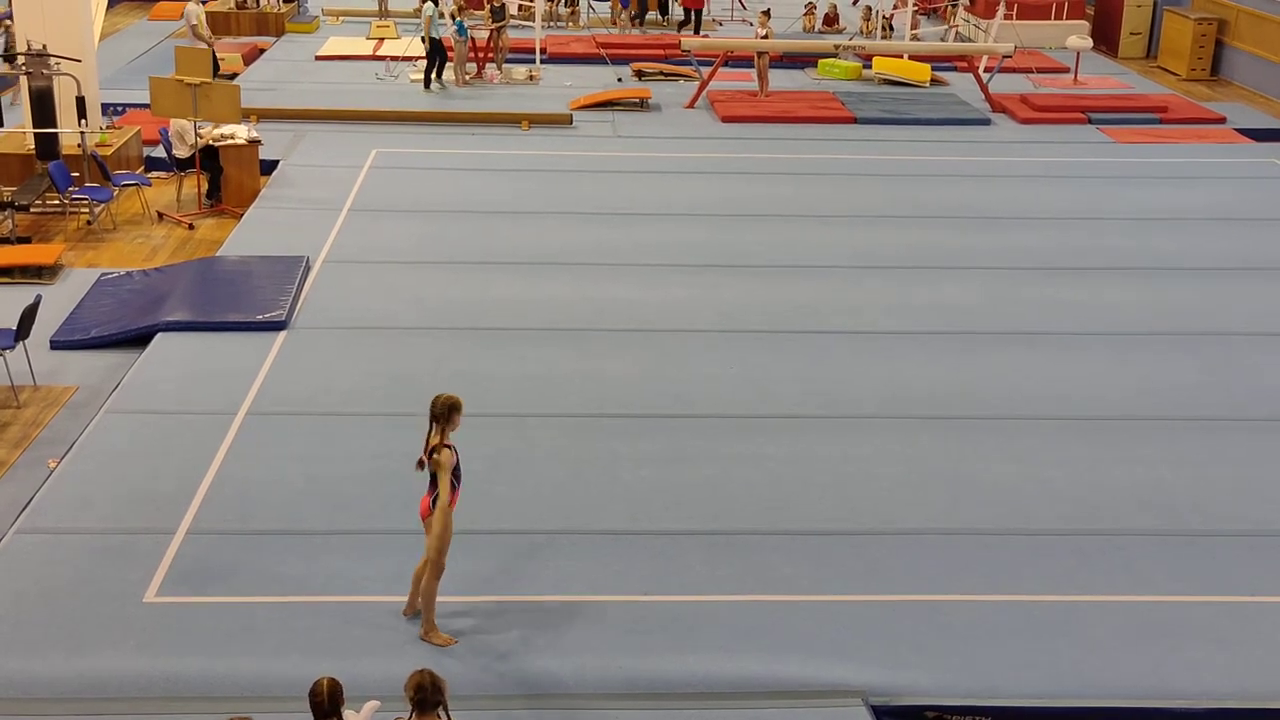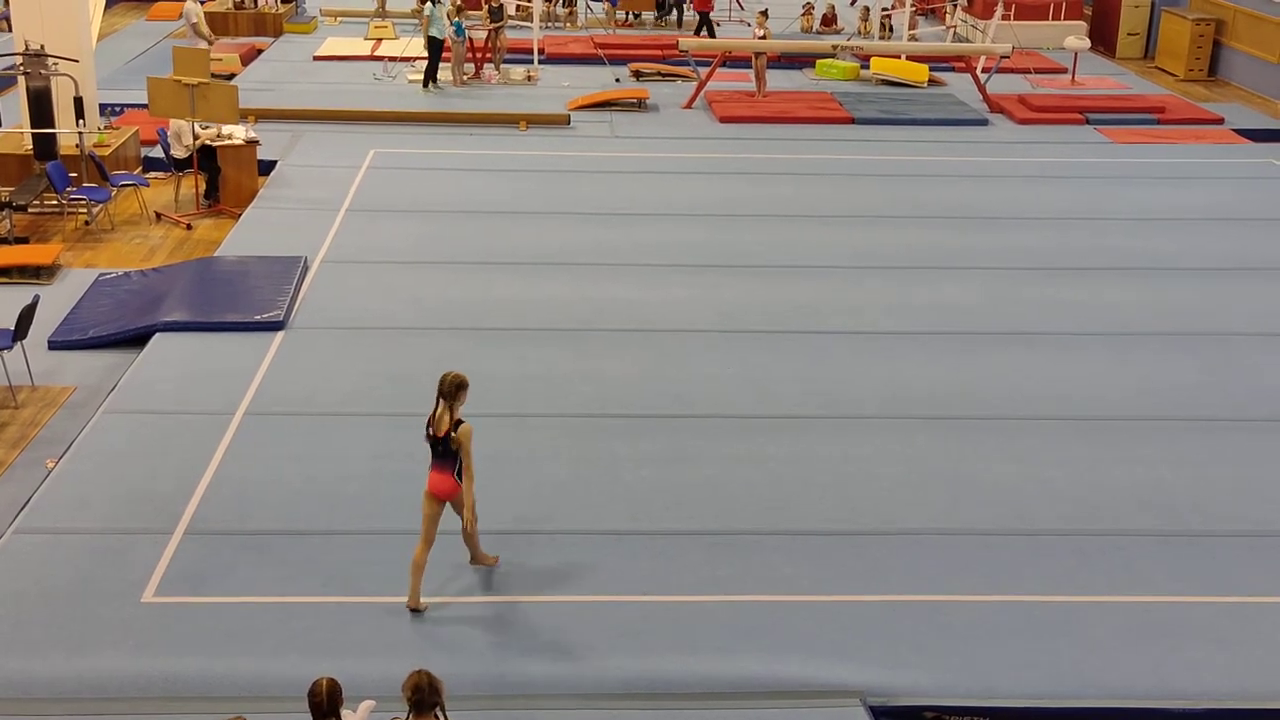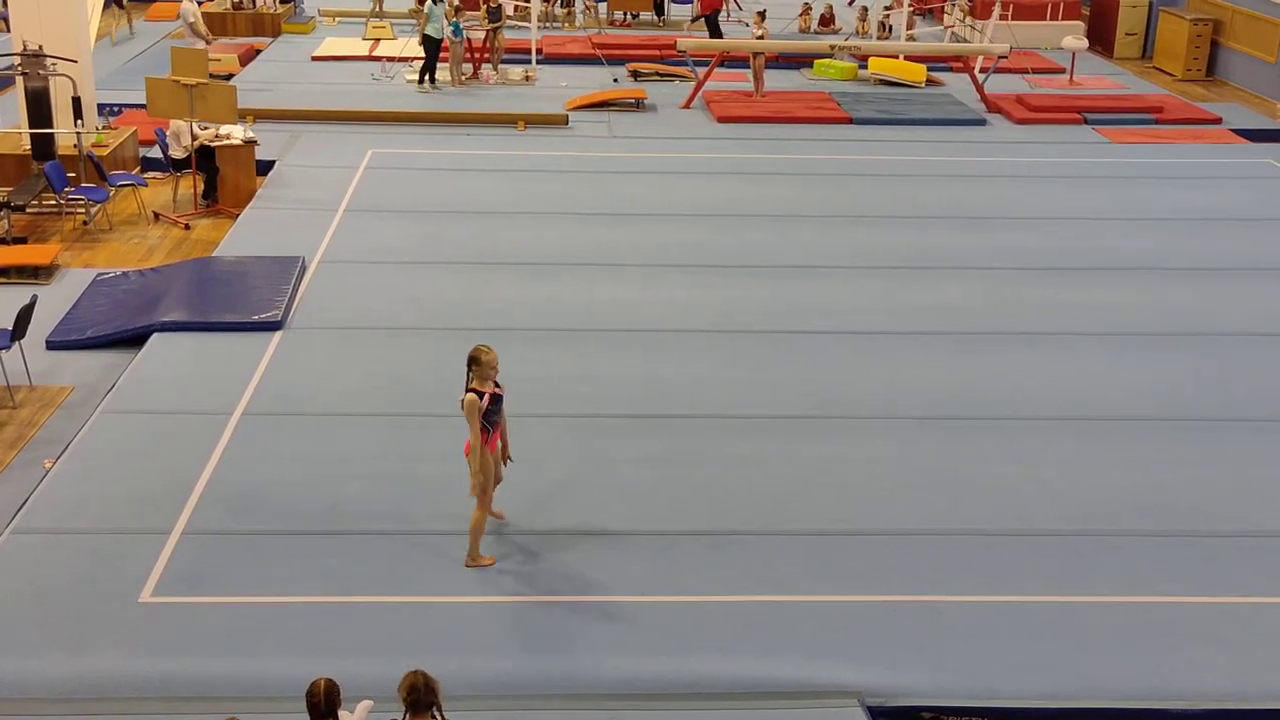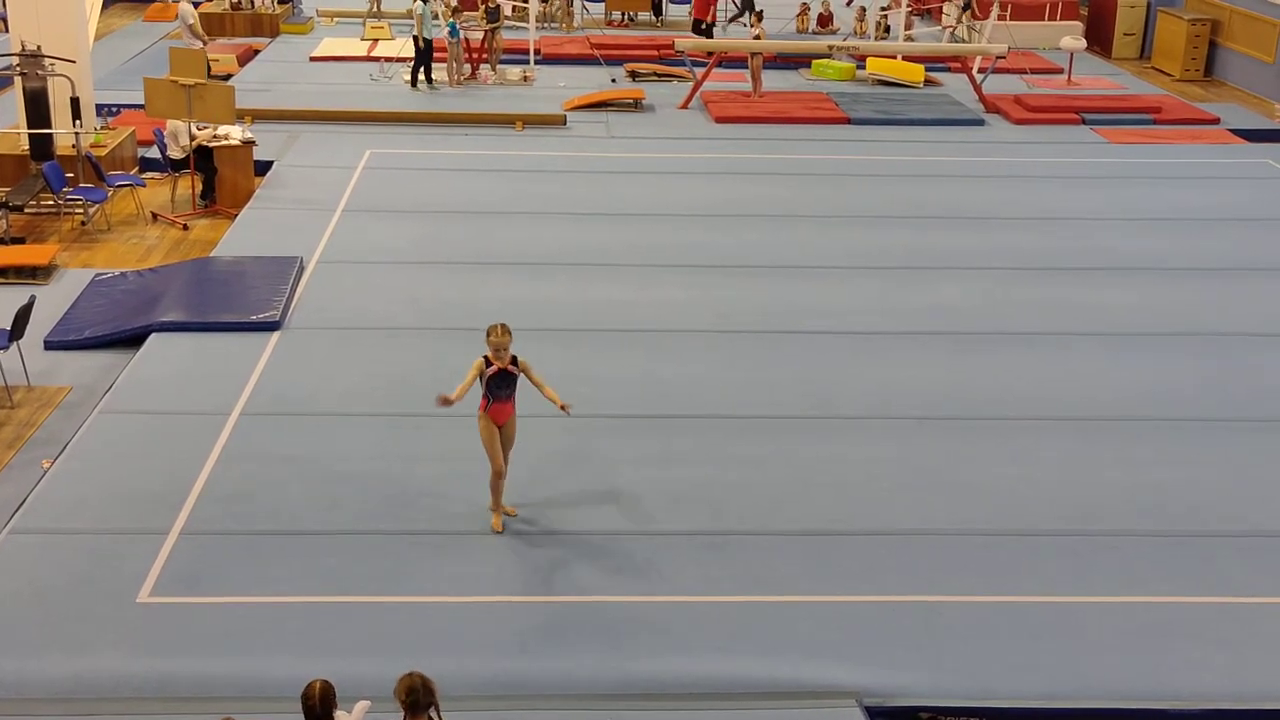
dt=0.5s
person 1, frame 1
left shoulder: (439, 441)
right shoulder: (445, 452)
right elbow: (444, 491)
right wrist: (436, 532)
left hip: (434, 506)
right hip: (437, 510)
left knee: (432, 559)
right knee: (436, 567)
left ankle: (412, 604)
right ankle: (428, 628)
person 1, frame 2
left shoulder: (432, 419)
right shoulder: (463, 428)
right elbow: (467, 467)
right wrist: (468, 504)
left hip: (433, 481)
right hip: (453, 484)
left knee: (425, 540)
right knee: (470, 522)
left ankle: (414, 597)
right ankle: (477, 556)
person 1, frame 3
left shoulder: (497, 387)
right shoulder: (472, 398)
right elbow: (475, 436)
left wrist: (505, 446)
right wrist: (476, 473)
left hip: (490, 445)
right hip: (480, 449)
left knee: (497, 479)
right knee: (484, 499)
left ankle: (487, 508)
right ankle: (473, 556)
person 1, frame 4
left shoulder: (519, 364)
right shoulder: (482, 364)
left elbow: (541, 385)
right elbow: (466, 384)
left wrist: (557, 401)
right wrist: (453, 399)
left hip: (508, 416)
right hip: (488, 417)
left knee: (504, 464)
right knee: (498, 468)
left ankle: (497, 503)
right ankle: (496, 510)
